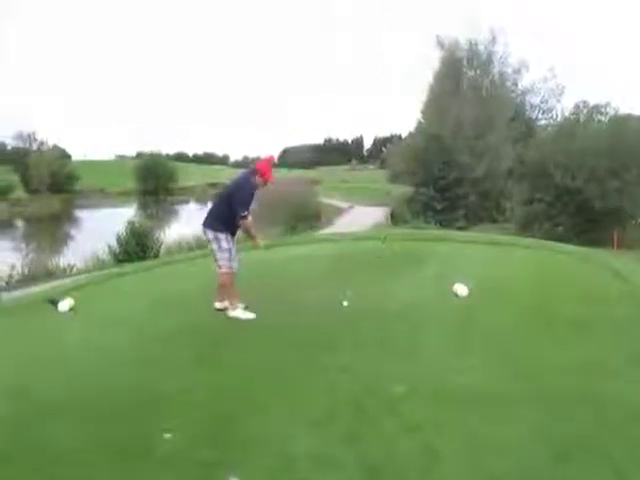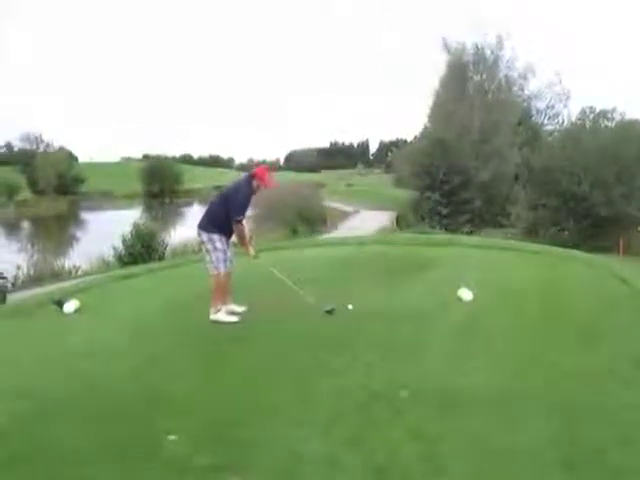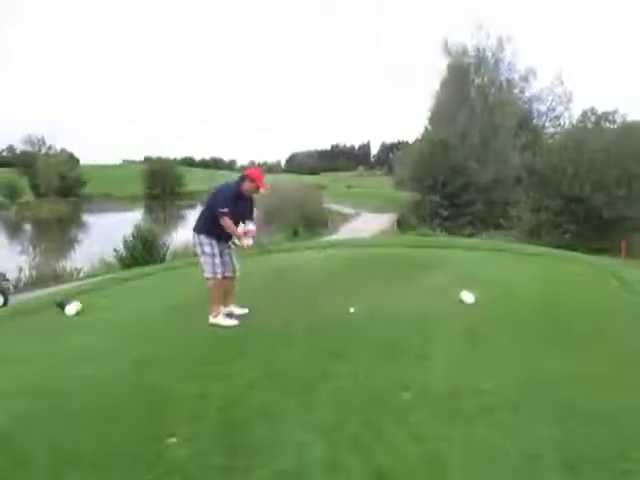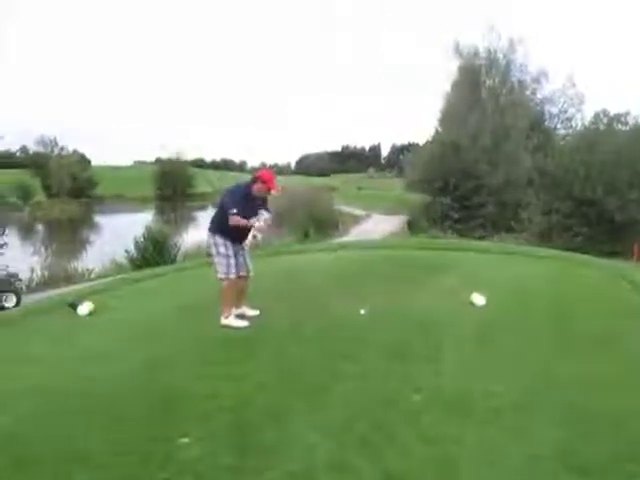
dt=0.4s
person 1, frame 1
left shoulder: (246, 182)
right shoulder: (244, 188)
left elbow: (243, 216)
right elbow: (242, 220)
left wrist: (252, 232)
right wrist: (254, 238)
left hip: (224, 228)
right hip: (216, 228)
left knee: (228, 266)
right knee: (227, 268)
left ankle: (221, 301)
right ankle: (233, 308)
person 1, frame 2
left shoulder: (244, 188)
right shoulder: (241, 193)
left elbow: (238, 220)
right elbow: (237, 224)
left wrist: (246, 238)
right wrist: (247, 246)
left hip: (219, 230)
right hip: (211, 230)
left knee: (226, 268)
right knee: (220, 270)
left ankle: (226, 304)
right ankle: (216, 311)
person 1, frame 3
left shoulder: (247, 198)
right shoulder: (226, 191)
left elbow: (248, 220)
right elbow: (224, 219)
right wrist: (240, 237)
left hip: (223, 238)
right hip: (205, 235)
left knee: (230, 272)
right knee: (215, 274)
left ankle: (228, 306)
right ankle: (215, 315)
person 1, frame 4
left shoulder: (261, 198)
right shoulder: (236, 192)
right elbow: (233, 220)
left wrist: (261, 218)
right wrist: (249, 223)
left hip: (237, 239)
right hip: (220, 236)
left knee: (244, 273)
right knee: (229, 276)
left ankle: (239, 307)
right ankle: (226, 316)
